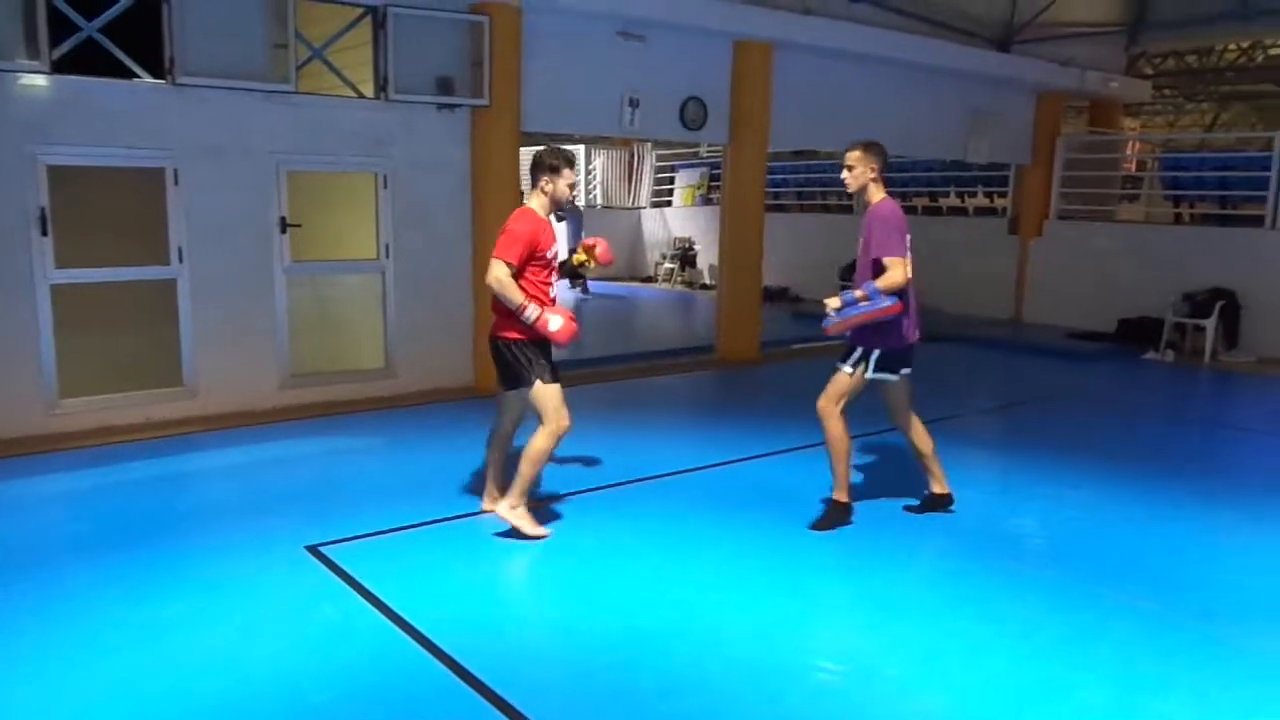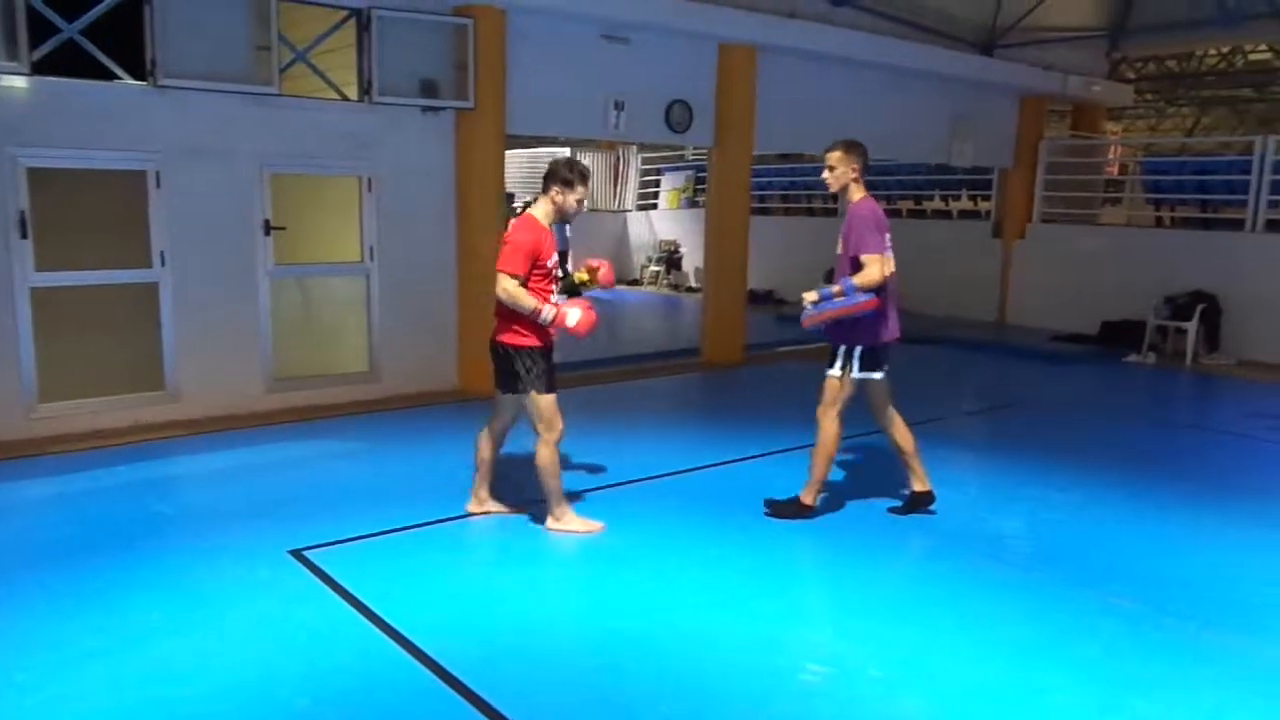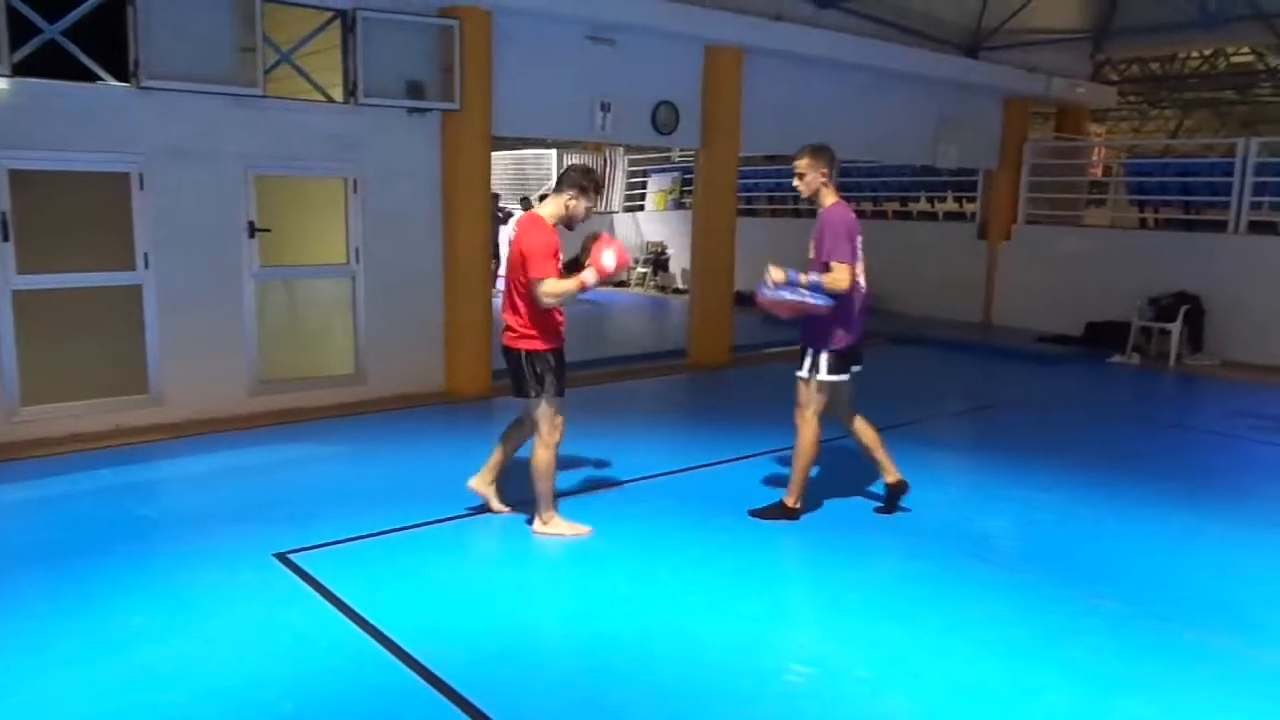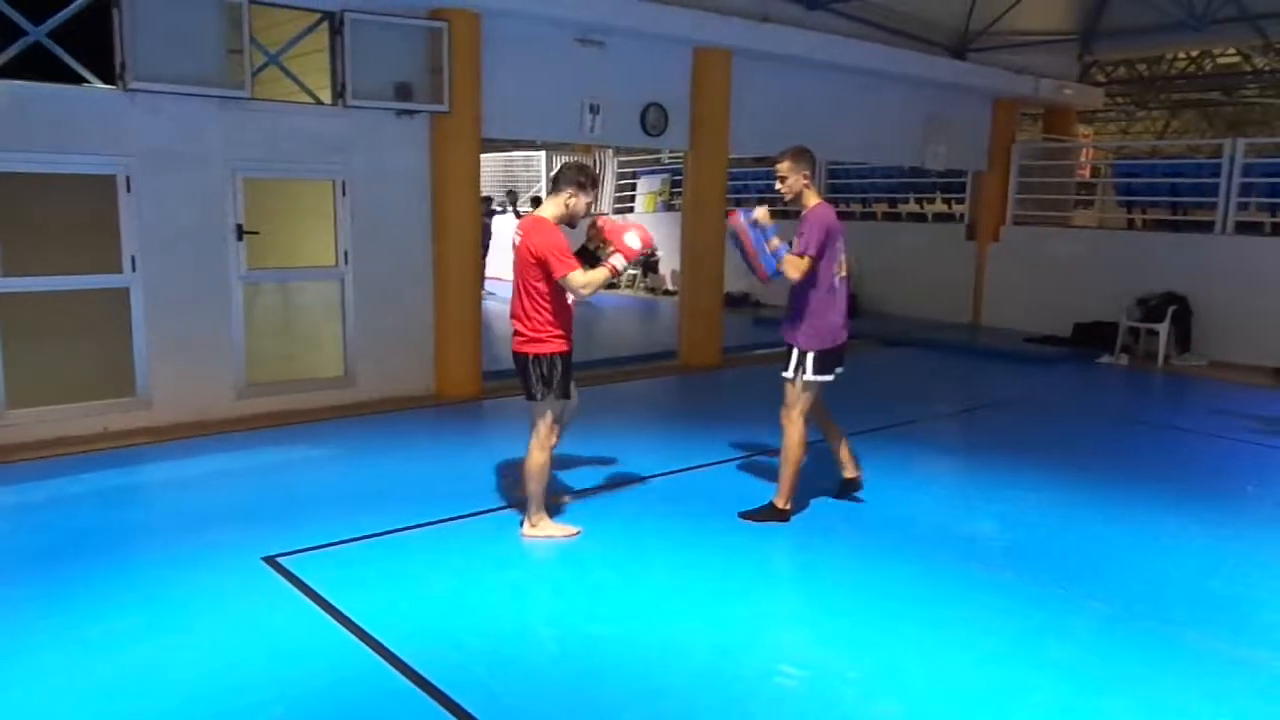
dt=0.2s
person 1, frame 1
left shoulder: (883, 215)
right shoulder: (883, 213)
left elbow: (896, 276)
left wrist: (847, 299)
right wrist: (854, 300)
left hip: (880, 335)
right hip: (891, 333)
left knee: (829, 406)
right knee: (903, 414)
left ankle: (841, 499)
right ankle: (939, 489)
person 1, frame 2
left shoulder: (861, 214)
right shoulder: (869, 211)
left elbow: (875, 274)
left wrist: (824, 295)
right wrist: (834, 295)
left hip: (860, 334)
right hip: (873, 330)
left knee: (828, 412)
right knee: (884, 411)
left ankle: (808, 500)
right ankle: (921, 487)
person 1, frame 3
left shoulder: (832, 220)
right shoulder: (840, 214)
left elbow: (840, 283)
left wrist: (790, 278)
right wrist: (800, 278)
left hip: (828, 334)
right hip: (841, 332)
left knee: (806, 415)
right knee: (844, 411)
left ankle: (792, 502)
right ankle: (892, 477)
person 1, frame 4
left shoulder: (817, 219)
right shoulder: (819, 216)
left elbow: (794, 272)
left wrist: (769, 230)
left hip: (813, 335)
right hip: (826, 331)
left knee: (792, 415)
right knee: (814, 408)
left ankle: (782, 503)
right ankle: (850, 472)
person 2, frame 1
left shoulder: (541, 222)
right shoulder: (525, 224)
right elbow: (496, 278)
right wrist: (537, 316)
left hip: (522, 338)
right hip: (520, 339)
left knee: (509, 419)
right knee: (557, 421)
left ankle: (492, 495)
right ankle: (514, 502)
person 2, frame 2
left shoulder: (539, 229)
right shoulder: (525, 232)
right elbow: (505, 291)
right wrist: (552, 314)
left hip: (518, 342)
right hip: (523, 344)
left knee: (500, 421)
right knee: (550, 428)
left ankle: (480, 496)
right ankle: (559, 513)
person 2, frame 3
left shoulder: (532, 225)
right shoulder: (539, 234)
right elbow: (549, 293)
left wrist: (579, 273)
right wrist: (591, 275)
left hip: (525, 342)
right hip: (536, 346)
left knee: (530, 419)
right knee: (549, 430)
left ankle: (485, 479)
right ankle: (545, 517)
person 2, frame 4
left shoulder: (532, 224)
right shoulder: (547, 235)
right elbow: (581, 286)
right wrist: (620, 258)
left hip: (543, 343)
right hip: (544, 348)
left knee: (556, 420)
right knee: (547, 432)
left ankle: (536, 486)
right ankle: (536, 520)
